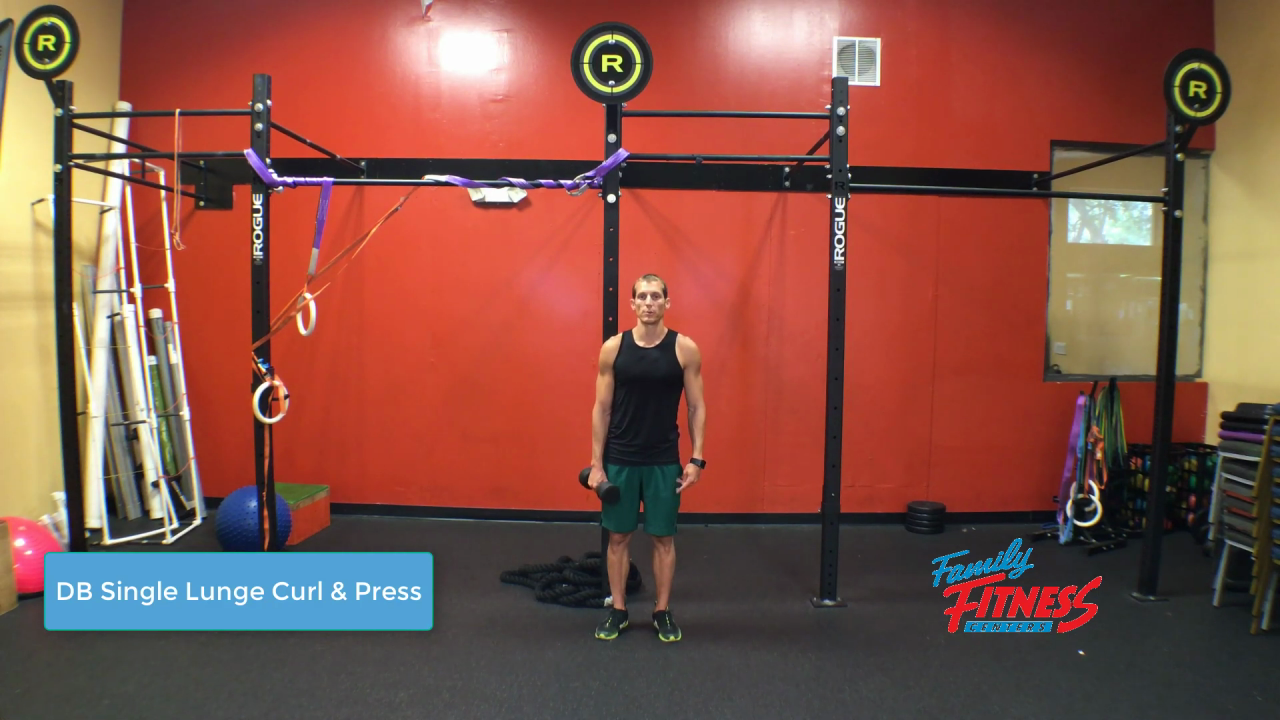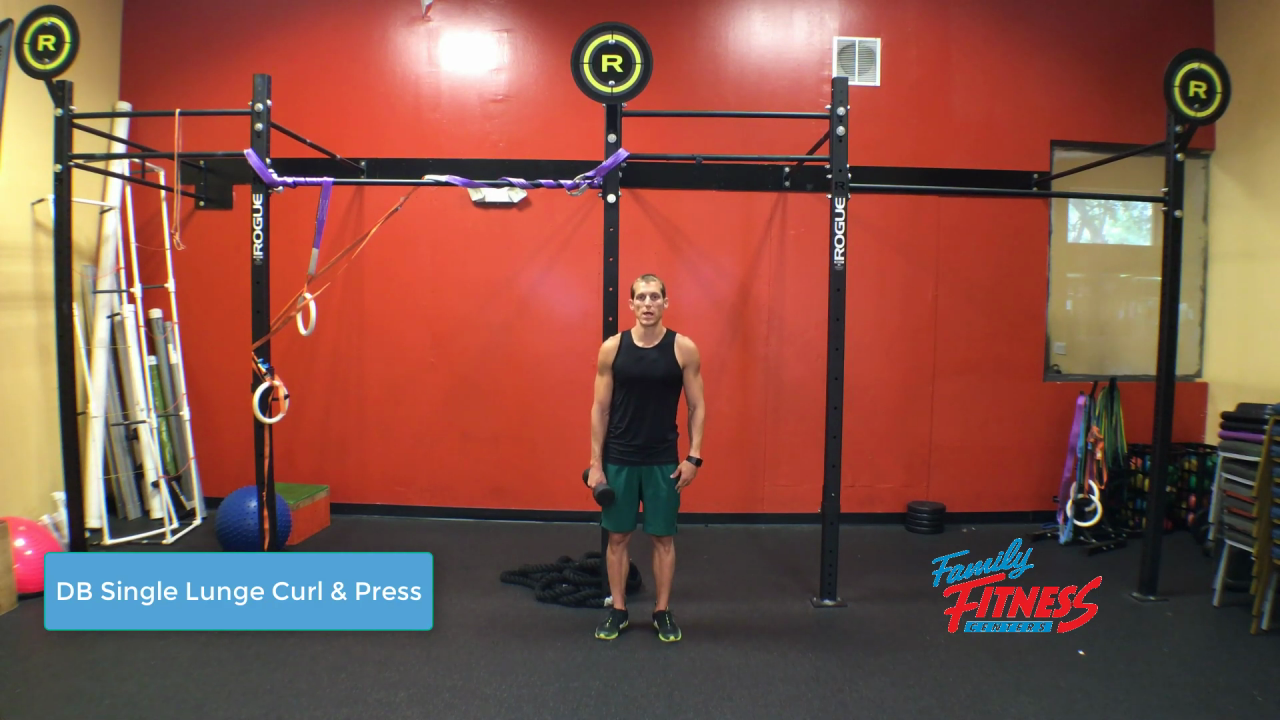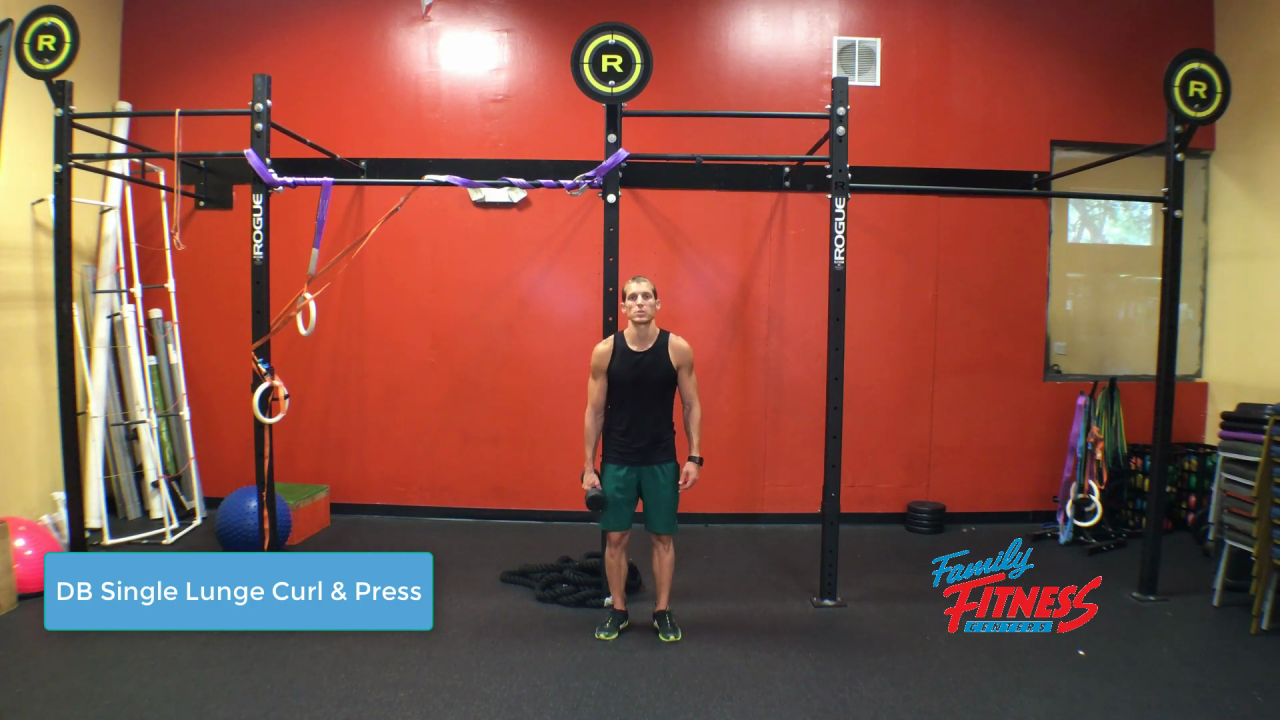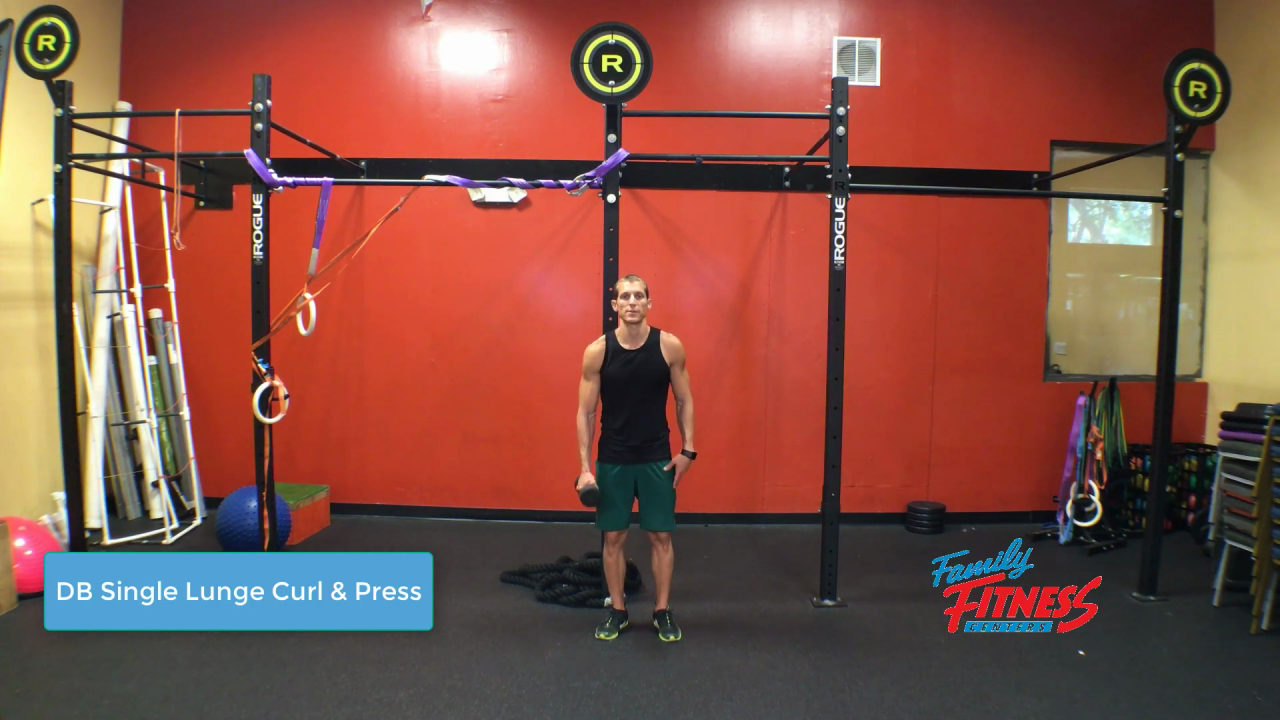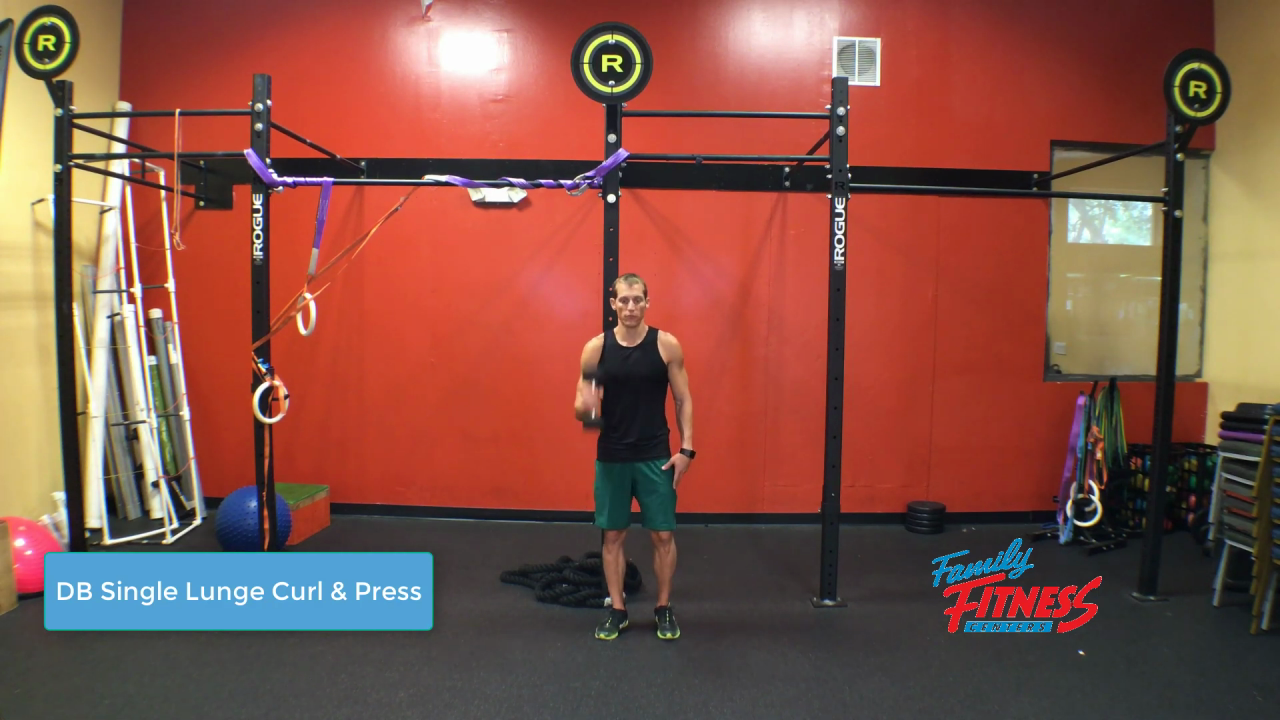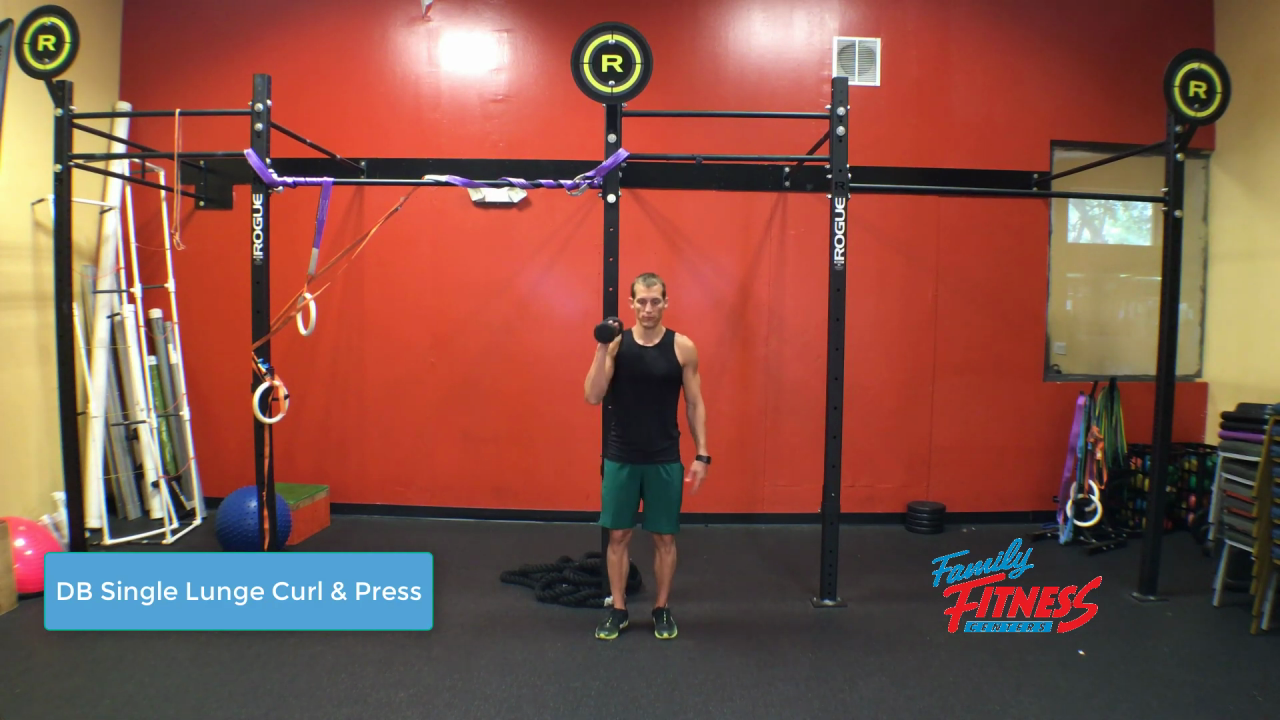
dt=0.3s
person 1, frame 1
left shoulder: (685, 348)
right shoulder: (613, 347)
left elbow: (696, 407)
right elbow: (602, 408)
left wrist: (697, 459)
right wrist: (596, 463)
left hip: (664, 461)
right hip: (619, 459)
left knee: (663, 538)
right knee: (618, 536)
left ankle: (662, 612)
right ankle: (618, 610)
person 1, frame 2
left shoulder: (684, 348)
right shoulder: (612, 348)
left elbow: (697, 406)
right elbow: (600, 408)
left wrist: (693, 456)
right wrist: (596, 462)
left hip: (664, 460)
right hip: (618, 459)
left knee: (663, 538)
right knee: (617, 536)
left ankle: (662, 612)
right ankle: (618, 611)
person 1, frame 3
left shoulder: (678, 348)
right shoulder: (605, 351)
left elbow: (691, 405)
right elbow: (594, 411)
left wrist: (694, 457)
right wrist: (589, 466)
left hip: (662, 460)
right hip: (617, 460)
left knee: (662, 537)
right knee: (615, 537)
left ankle: (662, 611)
right ankle: (618, 610)
person 1, frame 4
left shoulder: (669, 345)
right shoulder: (597, 351)
left elbow: (684, 400)
right elbow: (585, 411)
left wrist: (688, 449)
right wrist: (586, 467)
left hip: (657, 458)
right hip: (612, 459)
left knee: (661, 535)
right knee: (613, 536)
left ankle: (662, 611)
right ankle: (618, 610)
person 1, frame 5
left shoulder: (666, 344)
right shoulder: (597, 347)
left elbow: (683, 399)
right elbow: (580, 405)
left wrist: (686, 448)
right wrist: (585, 406)
left hip: (656, 456)
right hip: (611, 458)
left knee: (663, 535)
right knee: (612, 535)
left ankle: (663, 607)
right ankle: (617, 610)
person 1, frame 6
left shoulder: (682, 347)
right shoulder: (617, 344)
left elbow: (695, 404)
right elbow: (592, 396)
left wrist: (702, 455)
right wrist: (603, 350)
left hip: (665, 459)
right hip: (621, 457)
left knee: (664, 536)
right knee: (617, 535)
left ankle: (661, 609)
right ankle: (618, 610)
